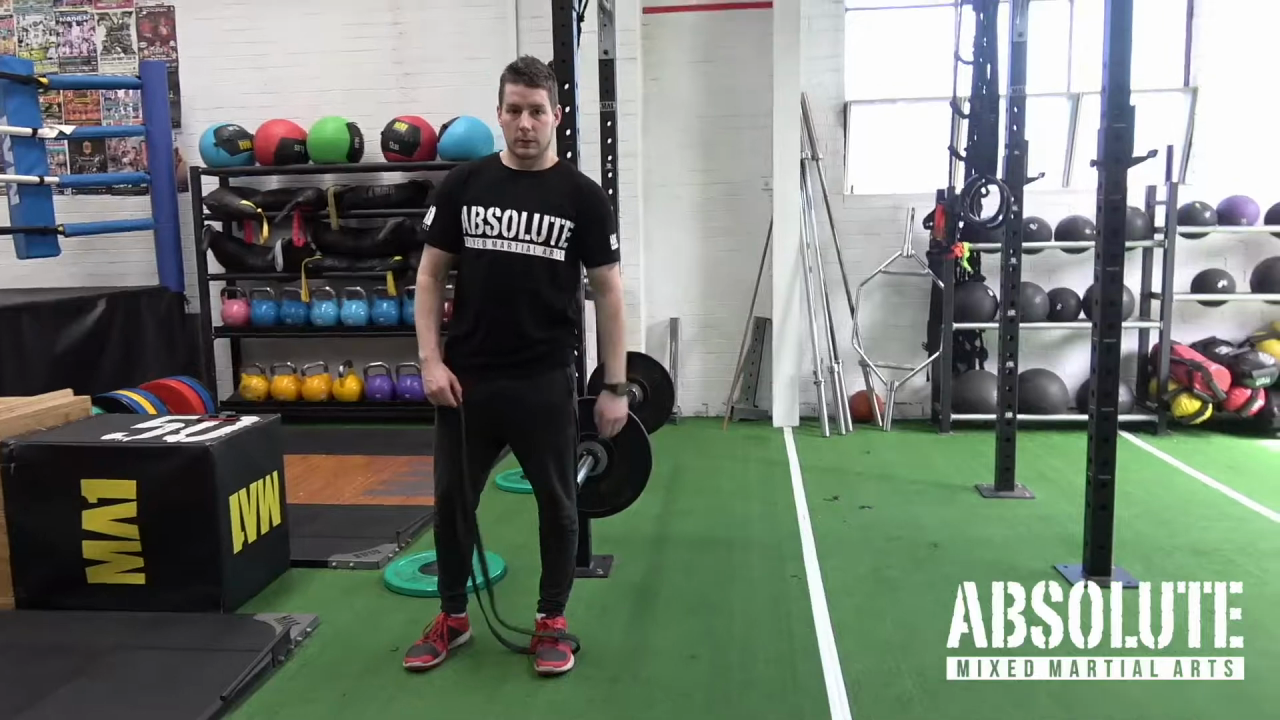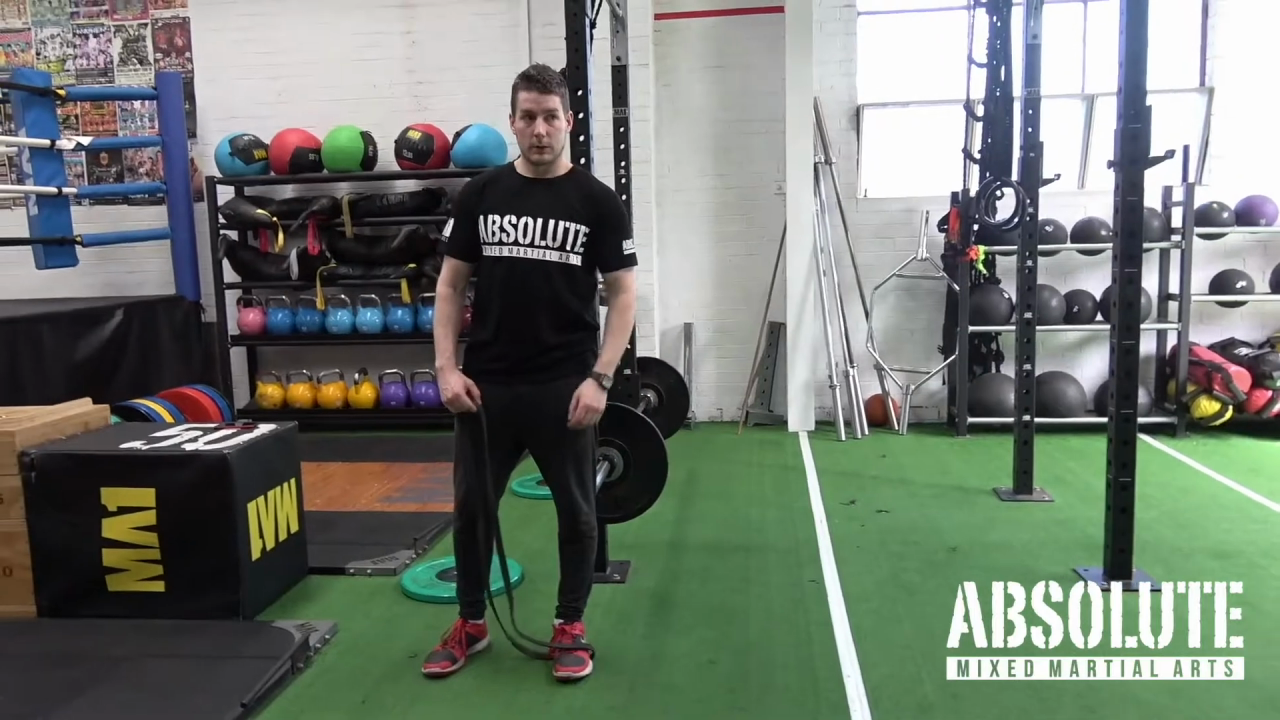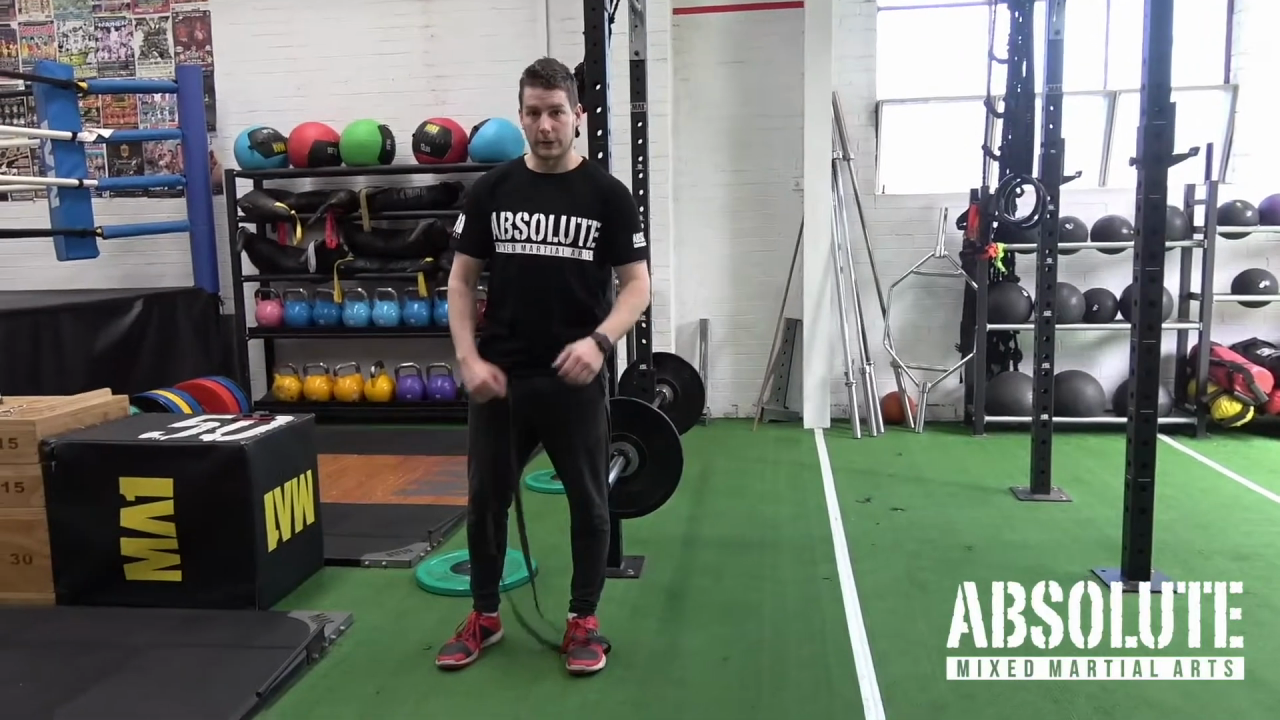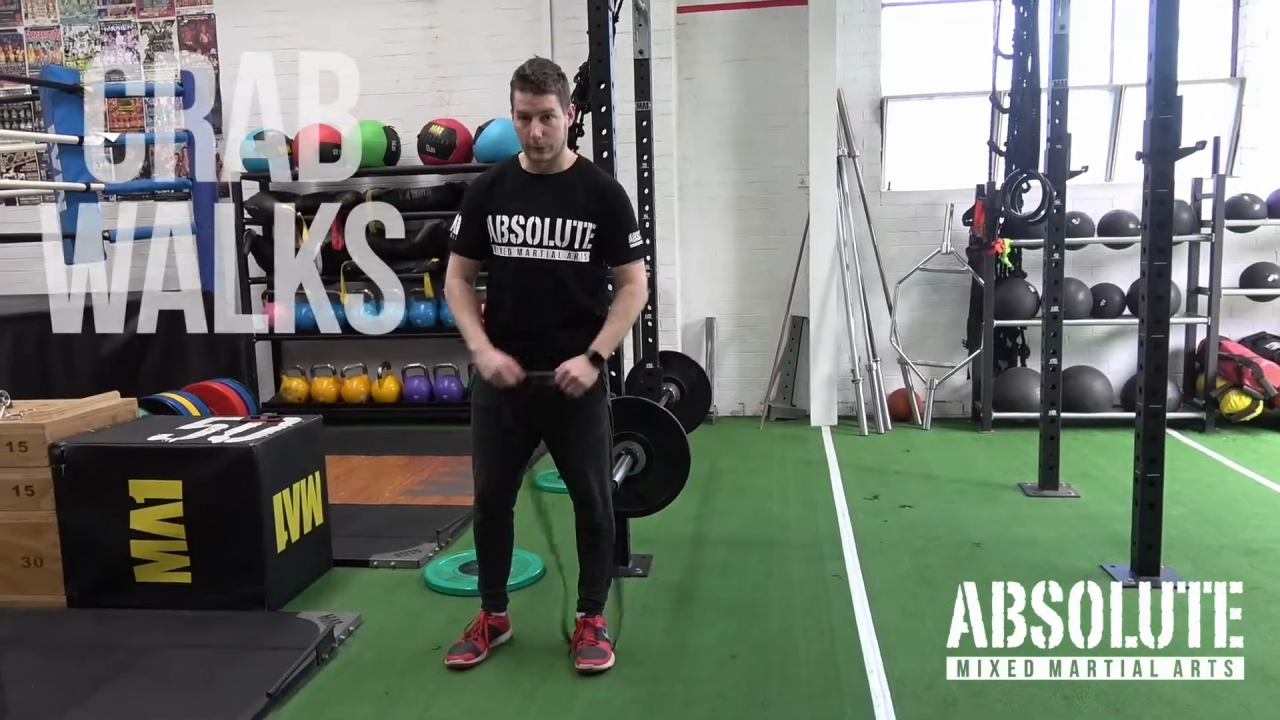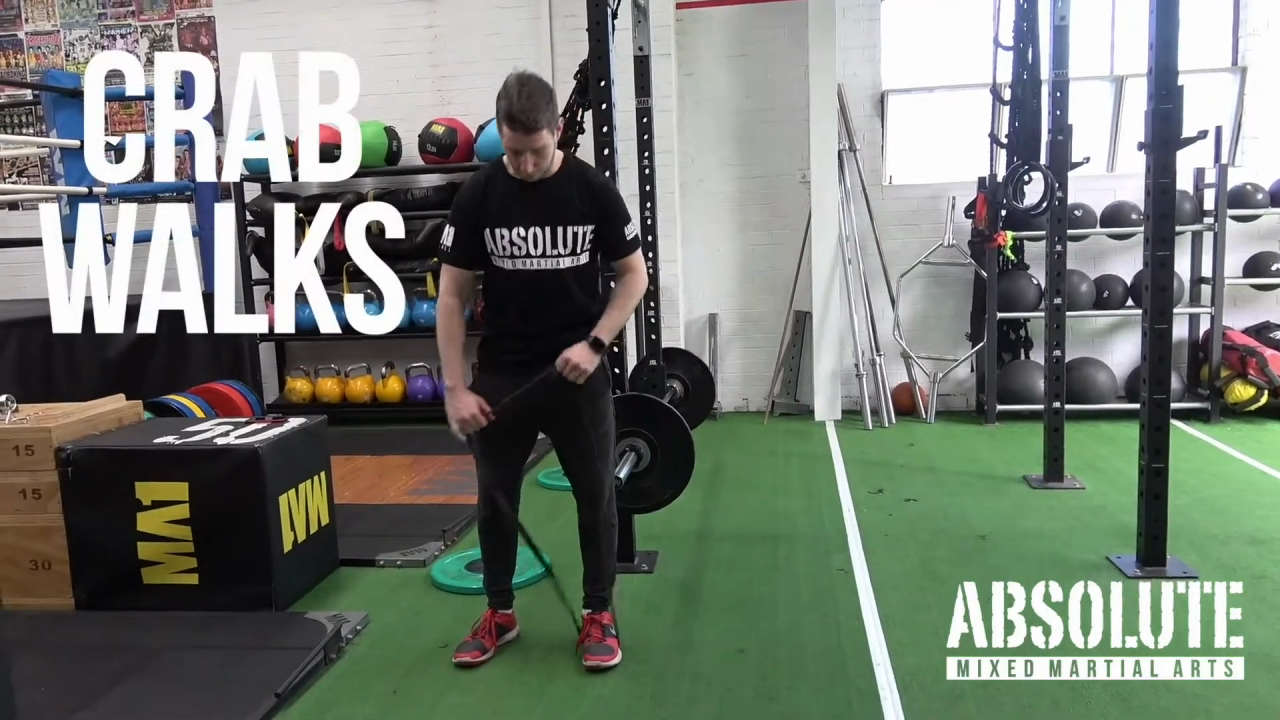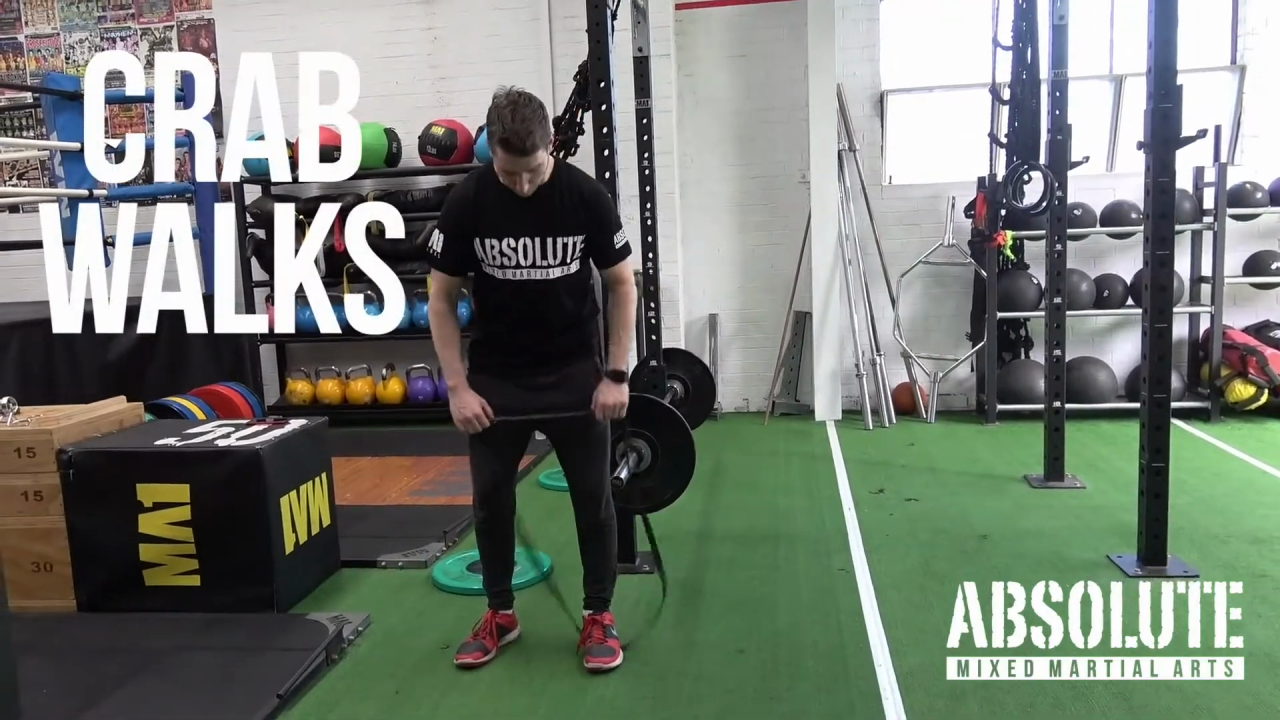
dt=0.5s
person 1, frame 1
left shoulder: (582, 196)
right shoulder: (462, 184)
left elbow: (608, 289)
right elbow: (430, 274)
left wrist: (615, 384)
right wrist: (430, 359)
left hip: (545, 383)
right hip: (467, 378)
left knee: (556, 503)
right knee: (452, 499)
left ankle: (551, 619)
right ankle: (451, 618)
person 1, frame 2
left shoulder: (597, 201)
right shoulder: (480, 194)
left elbow: (623, 292)
right elbow: (450, 285)
left wrist: (599, 378)
right wrist: (446, 366)
left hip: (563, 387)
right hip: (486, 384)
left knee: (576, 509)
right knee: (472, 506)
left ankle: (570, 624)
right ankle: (471, 624)
person 1, frame 3
left shoulder: (607, 194)
right shoulder: (491, 189)
left elbow: (636, 283)
right elbow: (461, 280)
left wrist: (599, 341)
right wrist: (468, 358)
left hip: (575, 381)
right hip: (500, 380)
left knee: (588, 503)
right knee: (486, 498)
left ankle: (583, 619)
right ankle: (484, 616)
person 1, frame 4
left shoulder: (601, 192)
right shoulder: (487, 190)
left elbow: (633, 285)
right elbow: (457, 277)
left wrist: (594, 357)
right wrist: (482, 349)
left hip: (576, 380)
right hip: (501, 379)
left knee: (592, 502)
right knee: (492, 499)
left ankle: (591, 618)
right ankle: (493, 616)
person 1, frame 5
left shoulder: (594, 190)
right shoulder: (477, 197)
left elbow: (633, 275)
right elbow: (452, 294)
left wrist: (595, 343)
right wrist: (455, 385)
left hip: (578, 374)
right hip: (501, 377)
left knee: (595, 497)
right knee: (495, 498)
left ankle: (598, 615)
right ankle: (499, 614)
person 1, frame 6
left shoulder: (587, 196)
right shoulder: (467, 203)
left elbow: (622, 284)
right elbow: (442, 297)
left wrist: (615, 374)
right wrist: (457, 386)
left hip: (574, 374)
right hip: (495, 379)
left knee: (592, 498)
right knee: (491, 498)
left ankle: (599, 616)
right ankle: (500, 614)
